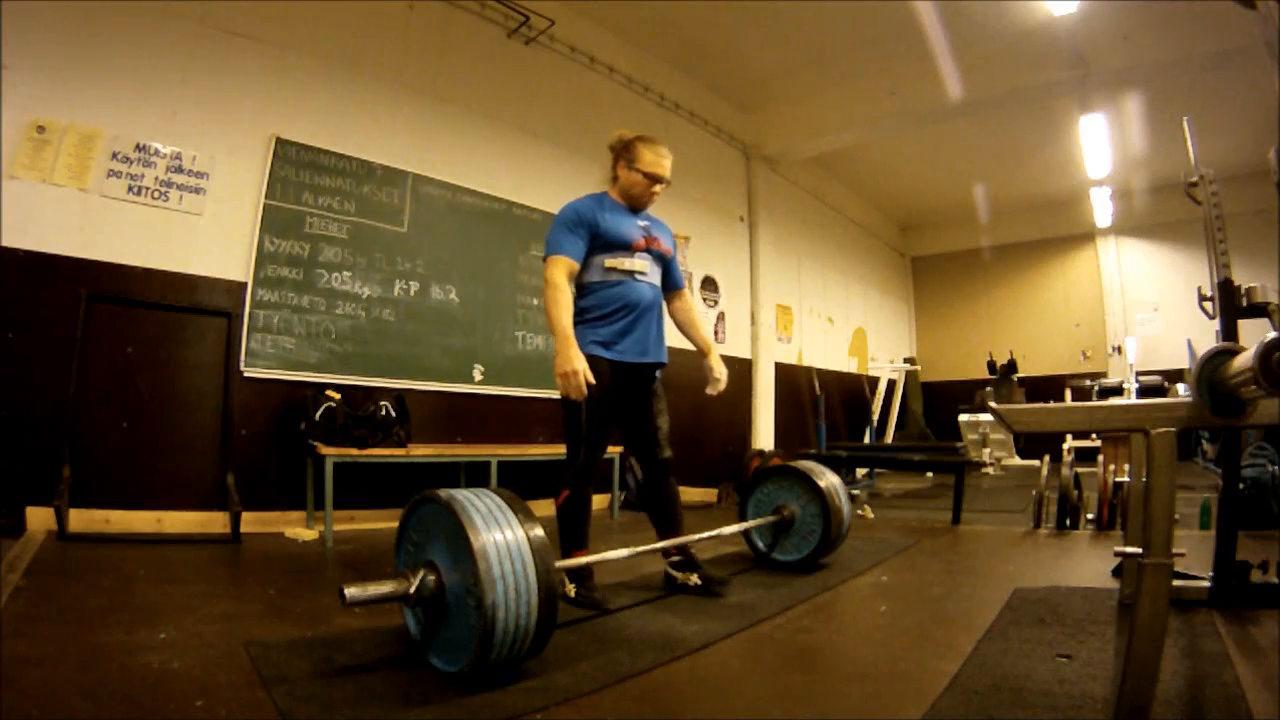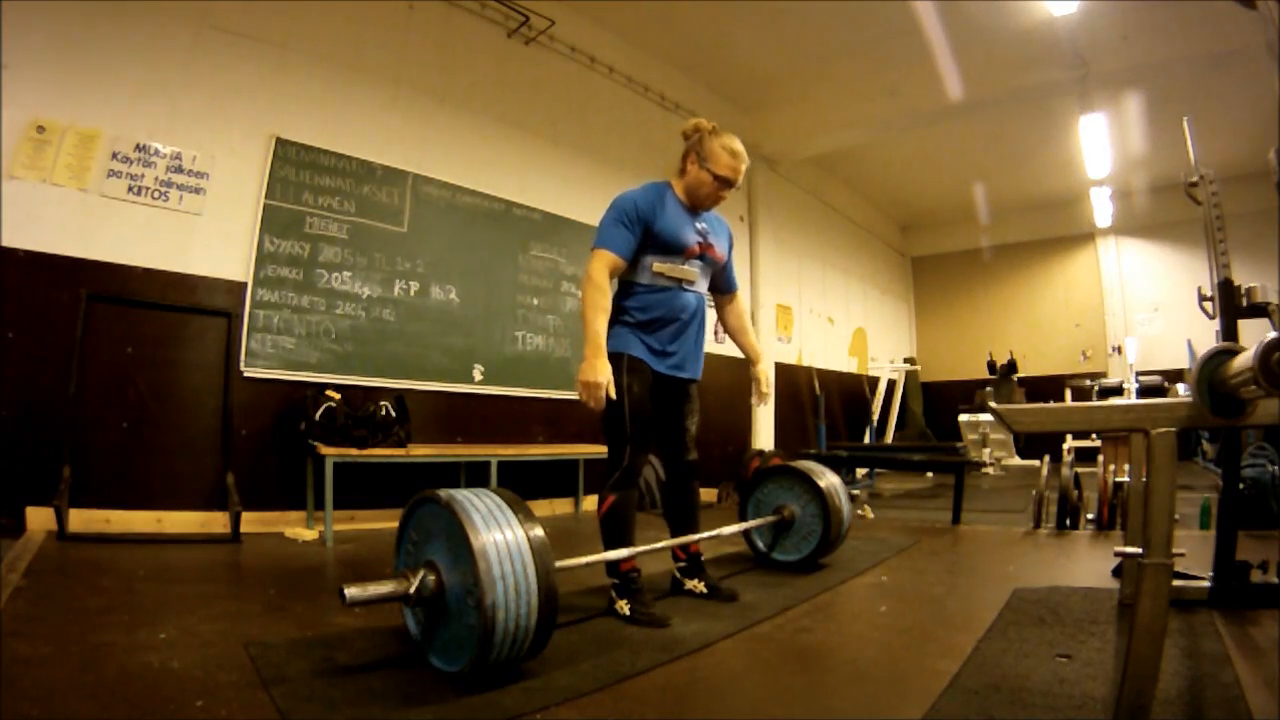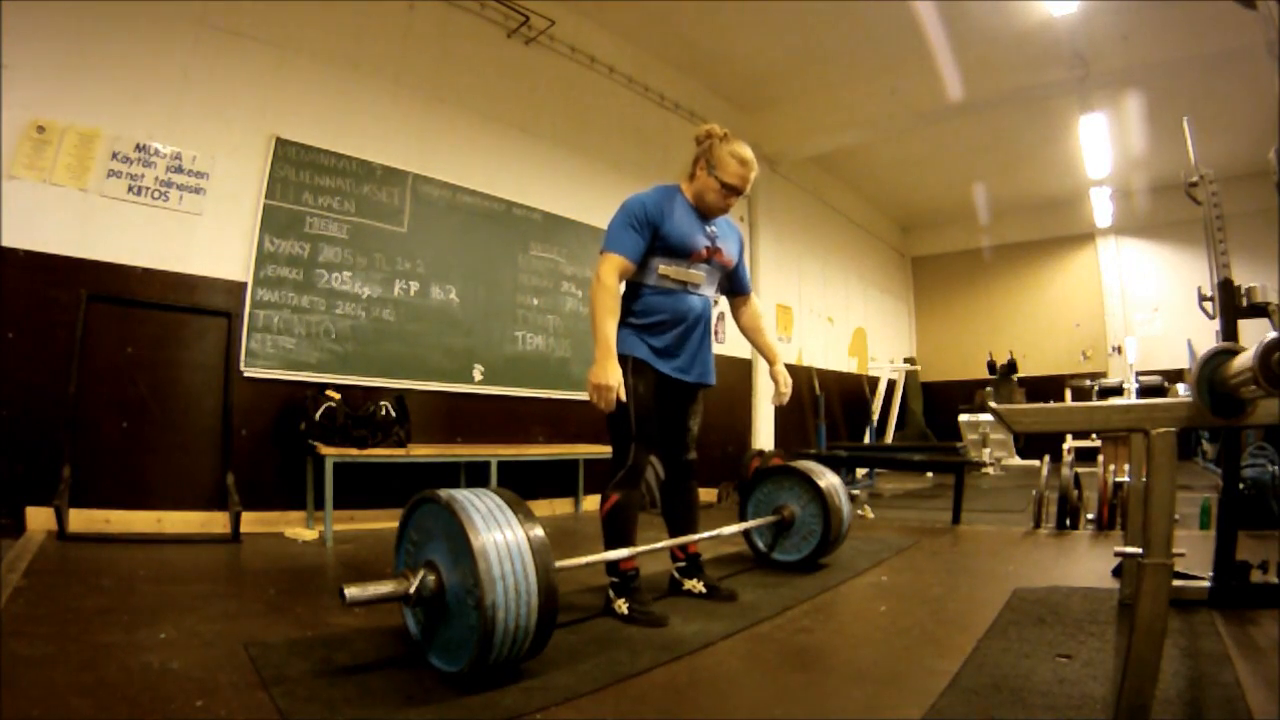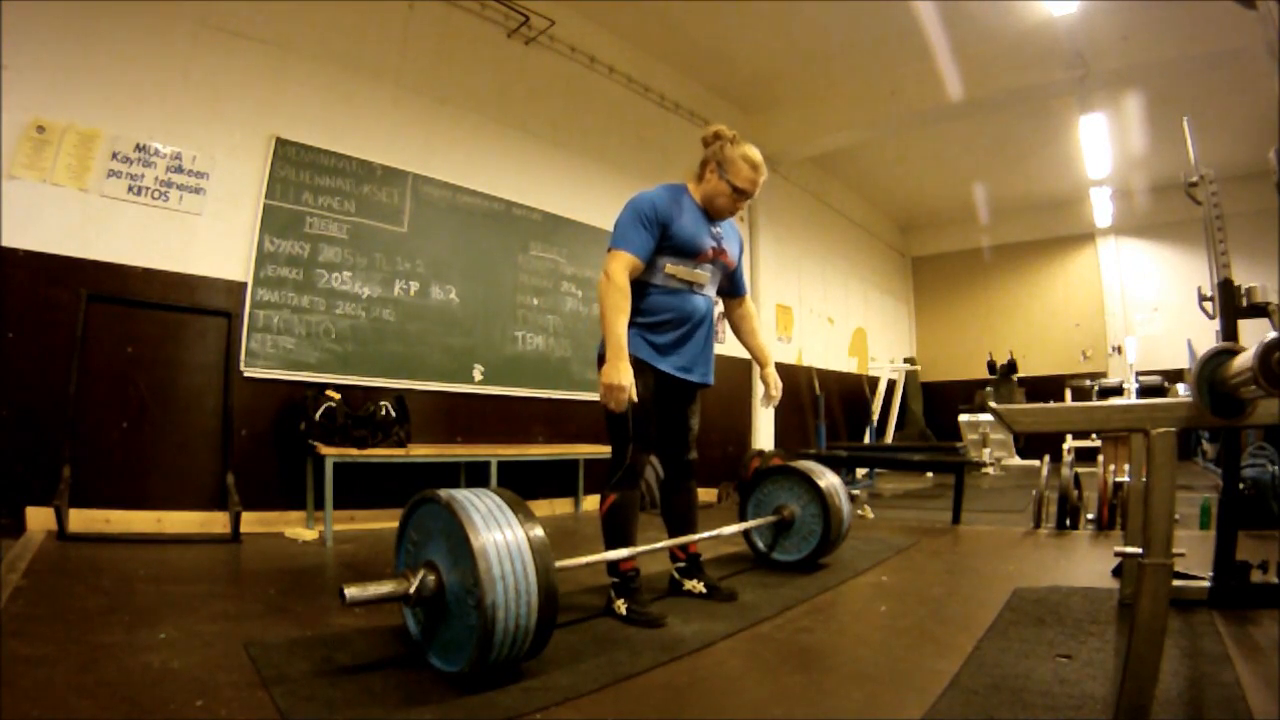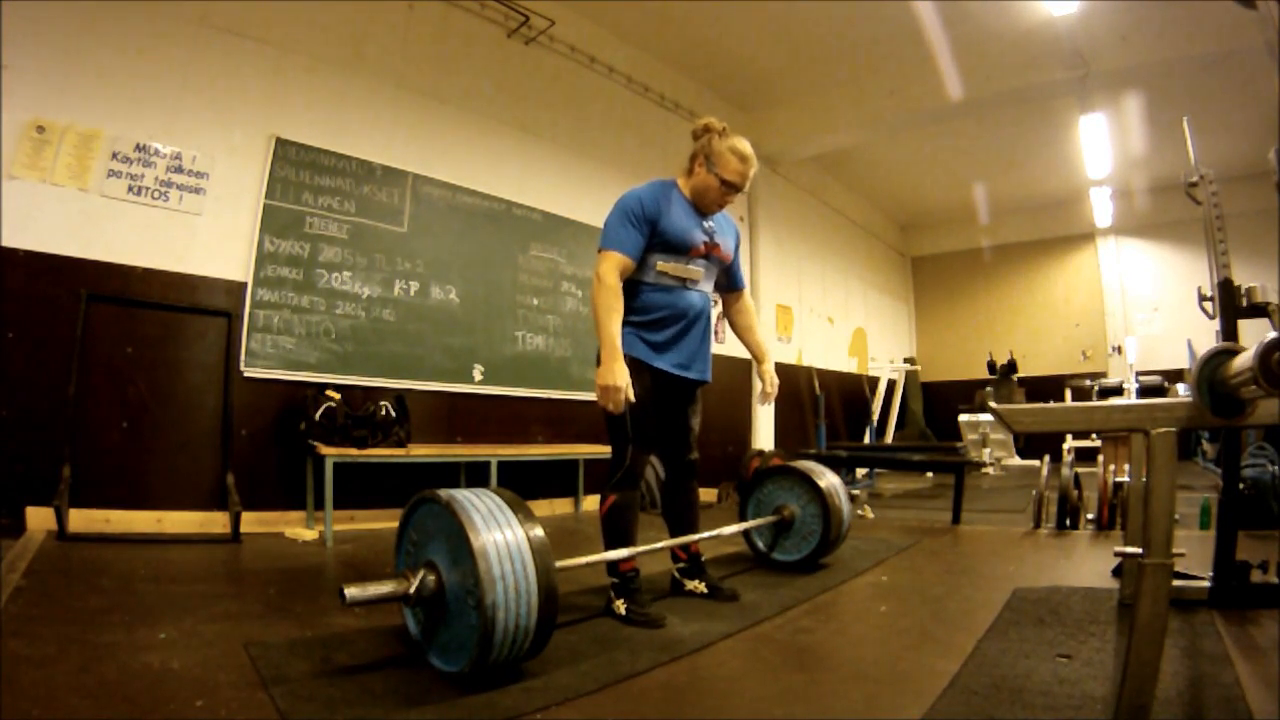
dt=1s
person 1, frame 1
left shoulder: (661, 233)
right shoulder: (583, 214)
left elbow: (679, 299)
right elbow: (557, 278)
left wrist: (709, 352)
right wrist: (567, 347)
left hip: (646, 362)
right hip: (596, 358)
left knee: (659, 463)
right knee: (584, 466)
left ankle: (680, 564)
right ankle: (574, 574)
person 1, frame 2
left shoulder: (720, 231)
right shoulder: (639, 205)
left elbow: (729, 302)
right elbow: (600, 274)
left wrist: (756, 360)
right wrist: (595, 353)
left hip: (682, 364)
right hip: (632, 356)
left knee: (684, 466)
right knee: (628, 465)
left ankle: (689, 569)
right ankle: (624, 587)
person 1, frame 3
left shoulder: (730, 235)
right shoulder: (647, 207)
left elbow: (744, 304)
right elbow: (607, 276)
left wrist: (775, 360)
right wrist: (605, 356)
left hip: (688, 365)
right hip: (638, 357)
left knee: (681, 466)
right knee: (633, 465)
left ankle: (686, 570)
right ankle: (621, 586)
person 1, frame 4
left shoulder: (729, 236)
right shoulder: (654, 206)
left elbow: (738, 304)
right elbow: (615, 274)
left wrist: (765, 363)
right wrist: (616, 356)
left hip: (686, 365)
right hip: (638, 358)
left knee: (681, 466)
right knee: (630, 465)
left ankle: (686, 569)
right ankle: (623, 586)
person 1, frame 5
left shoulder: (726, 230)
right shoulder: (645, 203)
left elbow: (737, 300)
right elbow: (608, 276)
left wrist: (763, 359)
right wrist: (611, 357)
left hip: (686, 364)
right hip: (638, 358)
left knee: (684, 466)
right knee: (630, 466)
left ankle: (689, 570)
right ankle: (623, 587)
